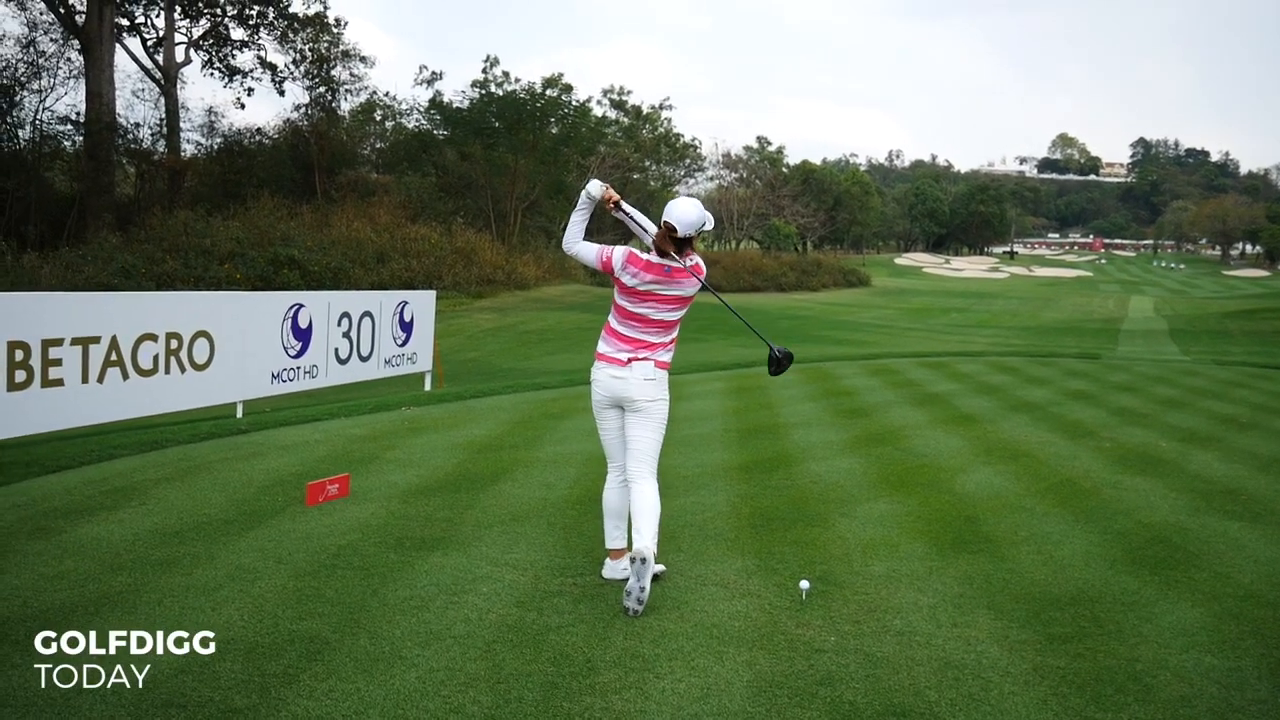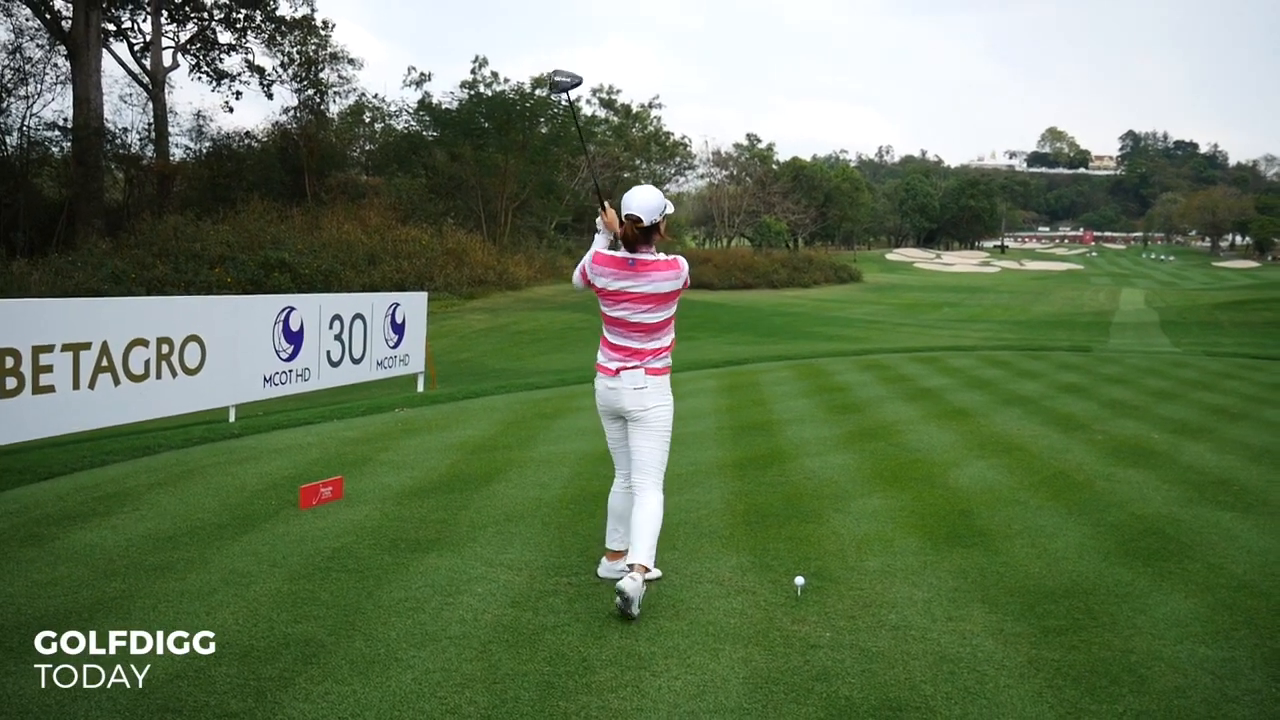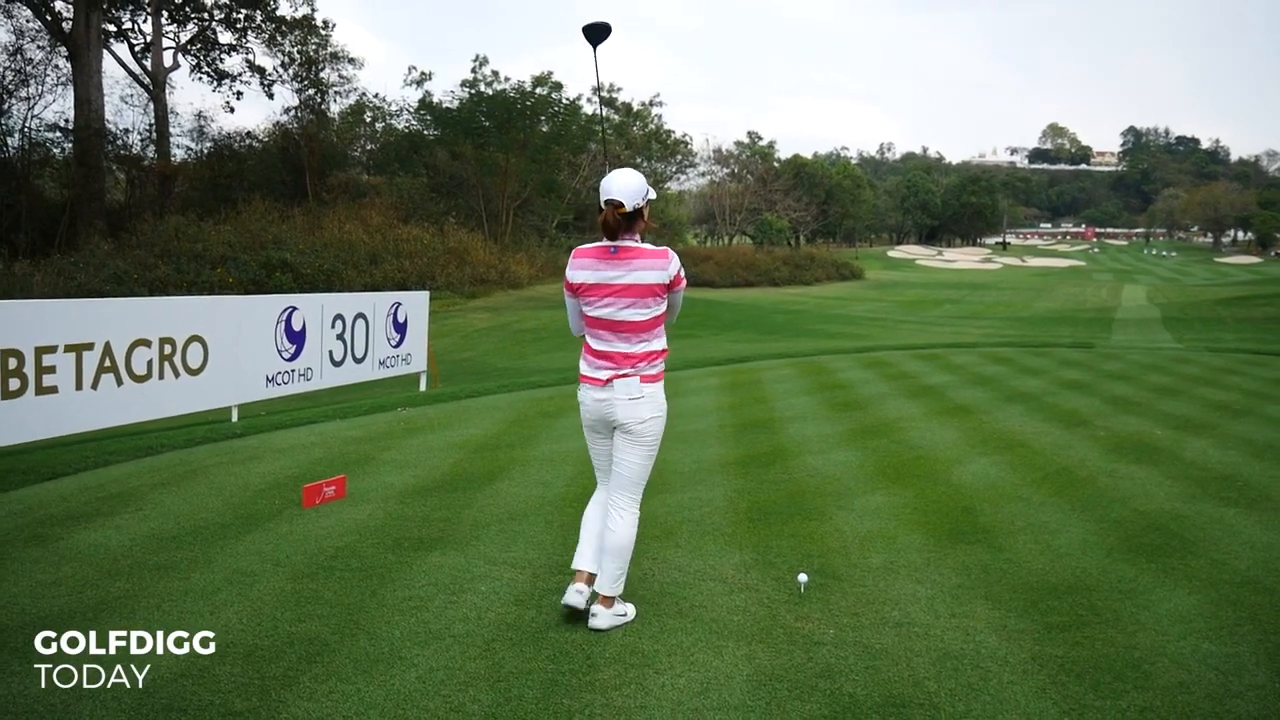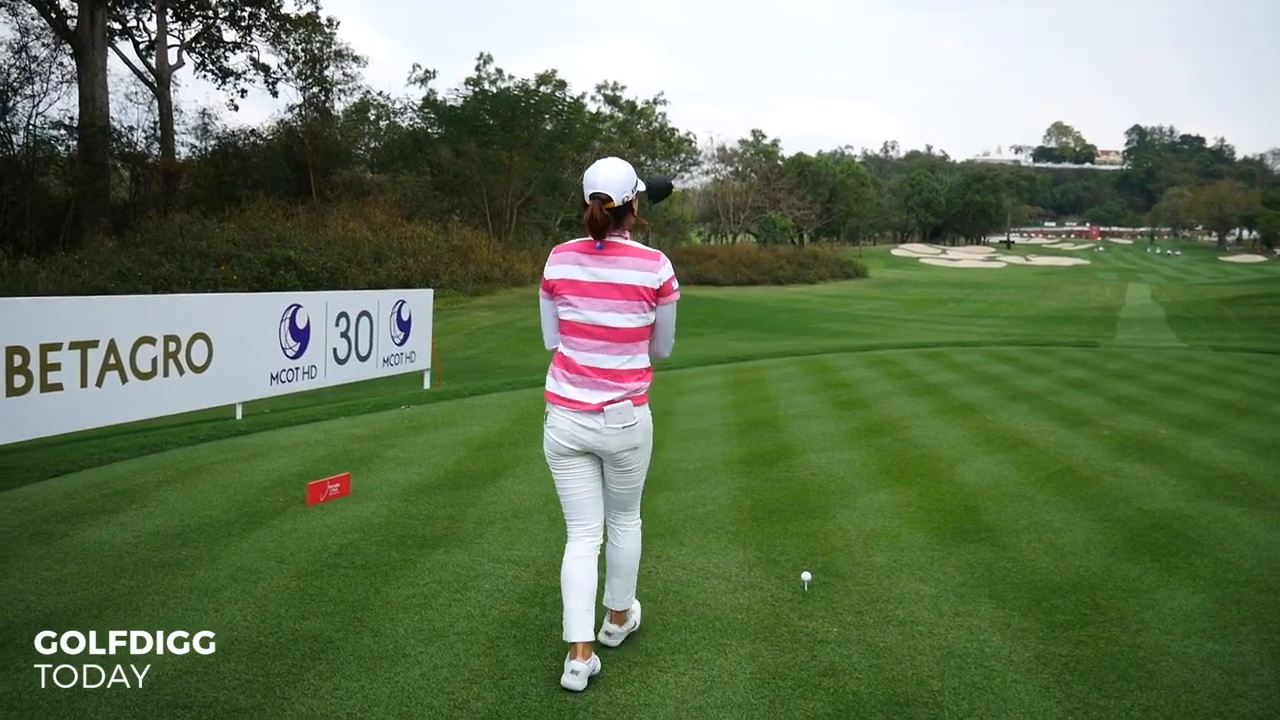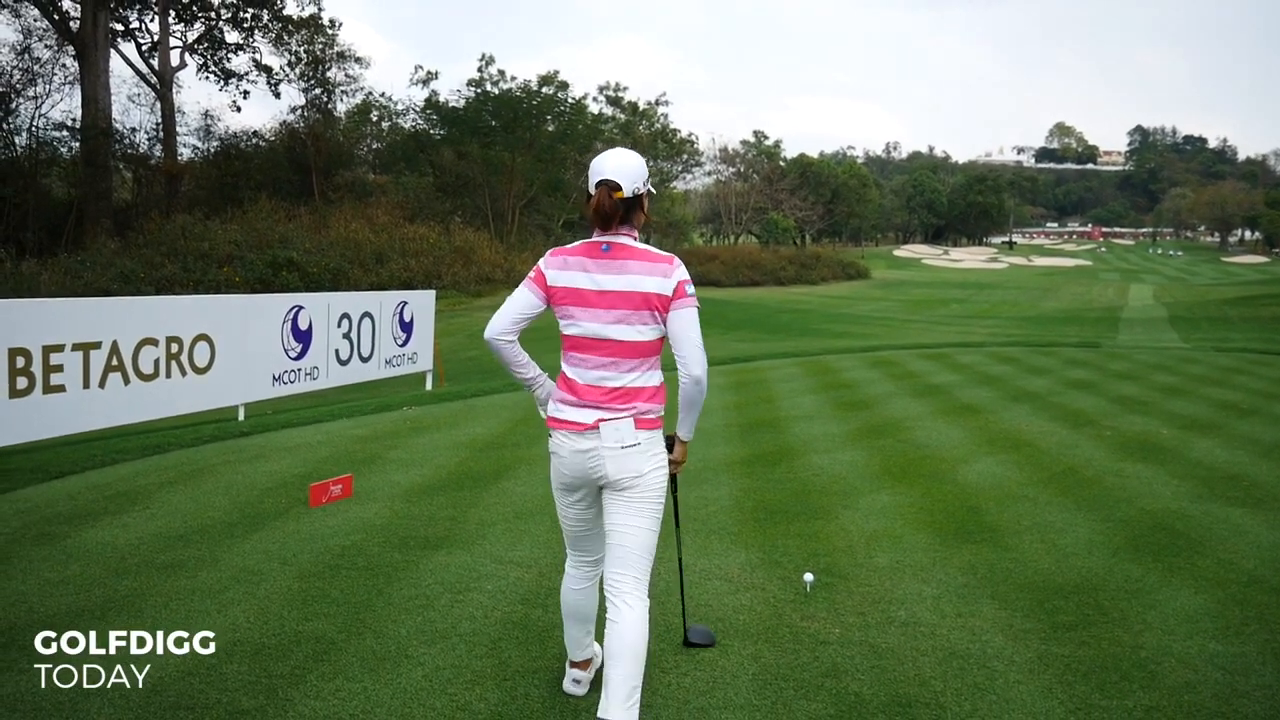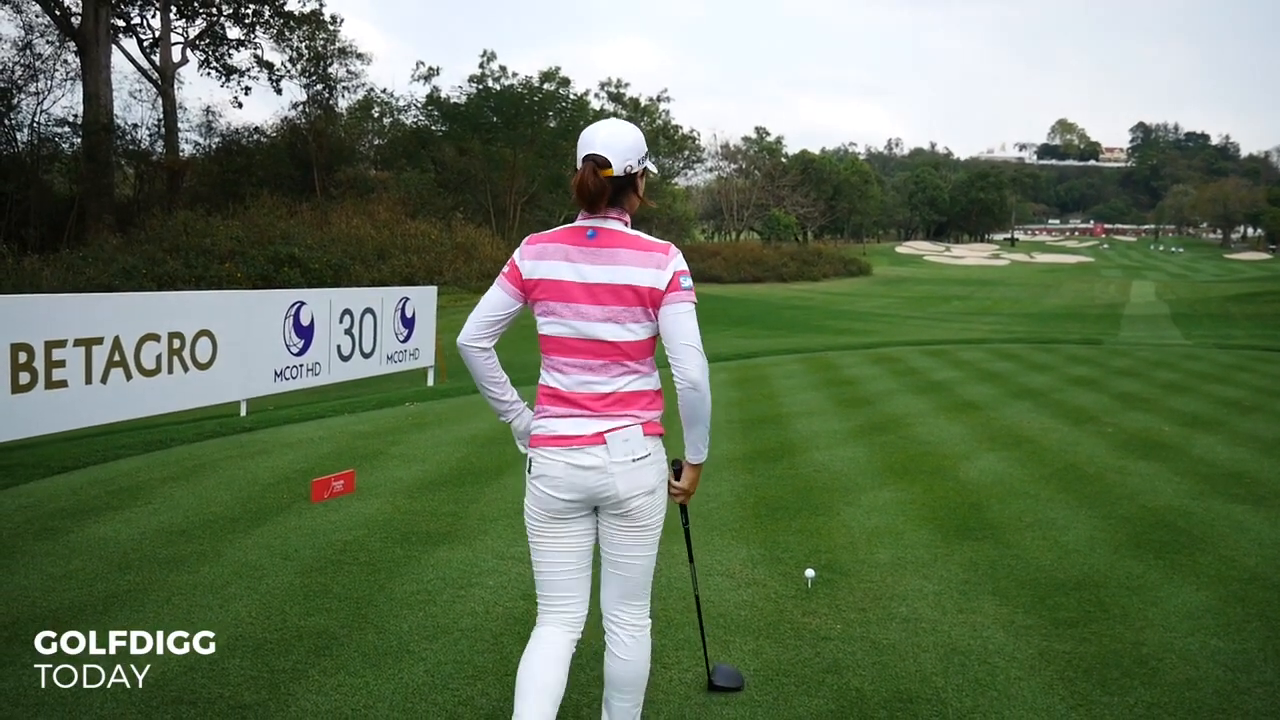
dt=0.5s
person 1, frame 1
left shoulder: (627, 261)
right shoulder: (696, 272)
left elbow: (571, 245)
right elbow: (662, 245)
left wrist: (589, 197)
right wrist: (622, 207)
left hip: (606, 376)
right hip: (648, 383)
left knee: (618, 471)
right knee: (642, 476)
left ankle: (617, 557)
right ankle: (643, 551)
person 1, frame 2
left shoulder: (599, 263)
right shoulder: (678, 269)
left elbow: (577, 281)
left wrist: (605, 235)
right wrist: (617, 232)
left hip: (608, 386)
right hip: (649, 391)
left knee: (626, 476)
right knee: (649, 487)
left ankle: (616, 557)
right ankle: (634, 572)
person 1, frame 3
left shoulder: (579, 260)
right shoulder: (665, 262)
left elbow: (577, 327)
left hip: (593, 395)
right hip: (641, 398)
left knee: (605, 490)
right knee: (625, 502)
left ankle: (582, 578)
right ankle: (606, 605)
person 1, frame 4
left shoulder: (559, 259)
right shoulder: (655, 265)
left elbow: (552, 341)
right elbow: (662, 349)
left hip: (565, 418)
right hip: (624, 419)
left knee: (582, 534)
right knee: (625, 519)
left ankle: (579, 654)
right ankle: (617, 616)
person 1, frame 5
left shoulder: (558, 263)
right shoulder: (667, 270)
left elbow: (497, 333)
right elbow: (693, 371)
left wrist: (547, 394)
right wrist: (683, 436)
left hip: (569, 444)
right hip: (634, 447)
left knee: (582, 561)
right knee: (628, 591)
left ankle: (580, 665)
person 1, frame 6
left shoulder: (536, 252)
right shoulder: (661, 259)
left elbow: (472, 341)
right elbow: (692, 375)
left wrist: (521, 422)
right wrist: (694, 461)
left hip: (556, 460)
right hip: (633, 460)
left knee: (557, 620)
right knee: (628, 616)
